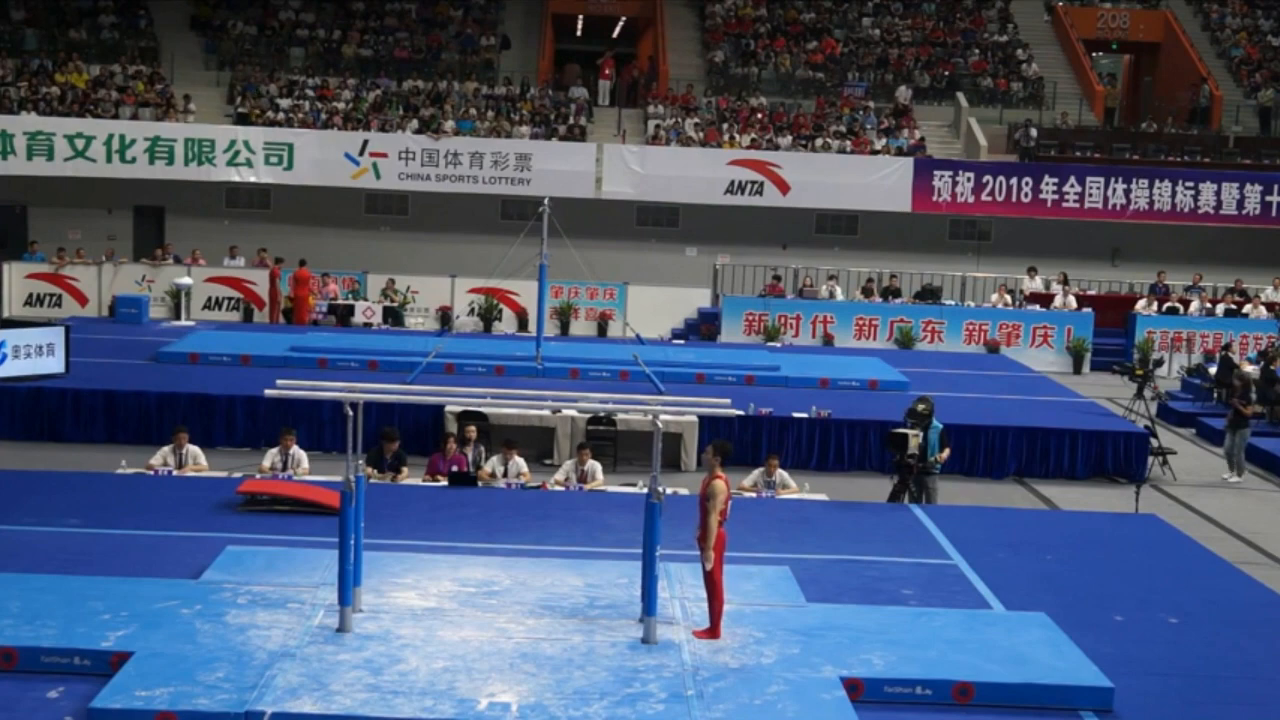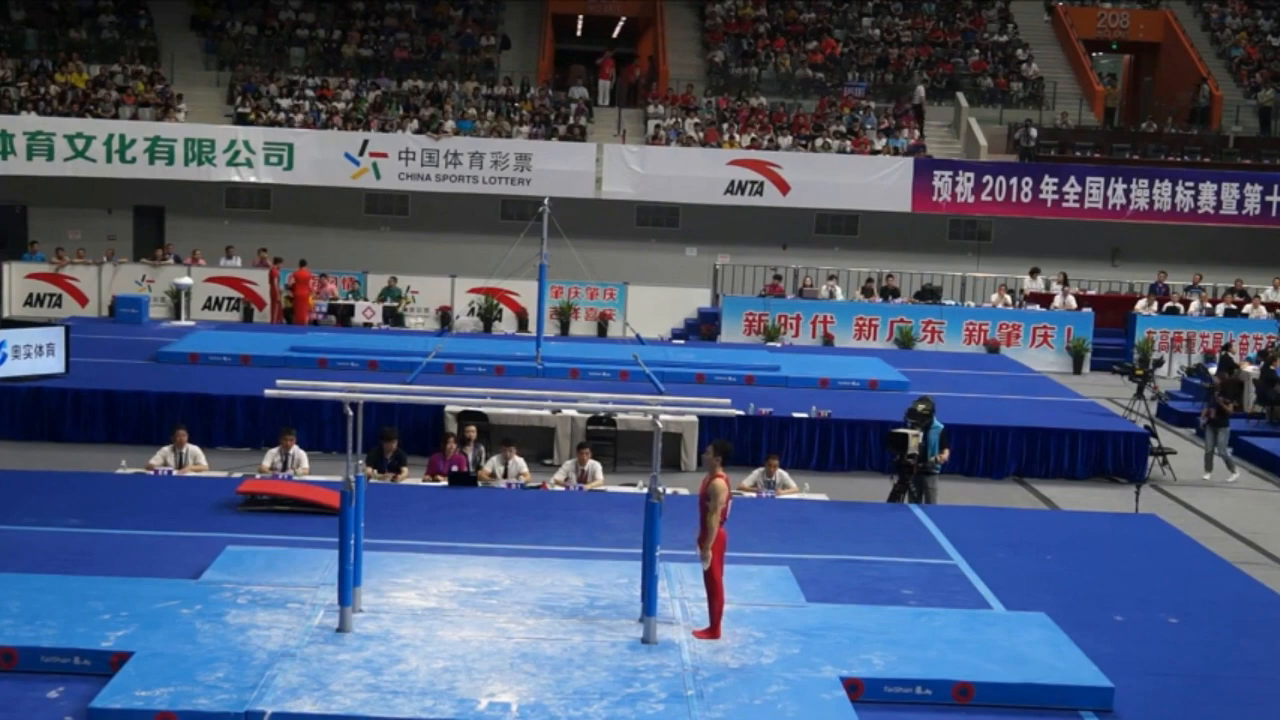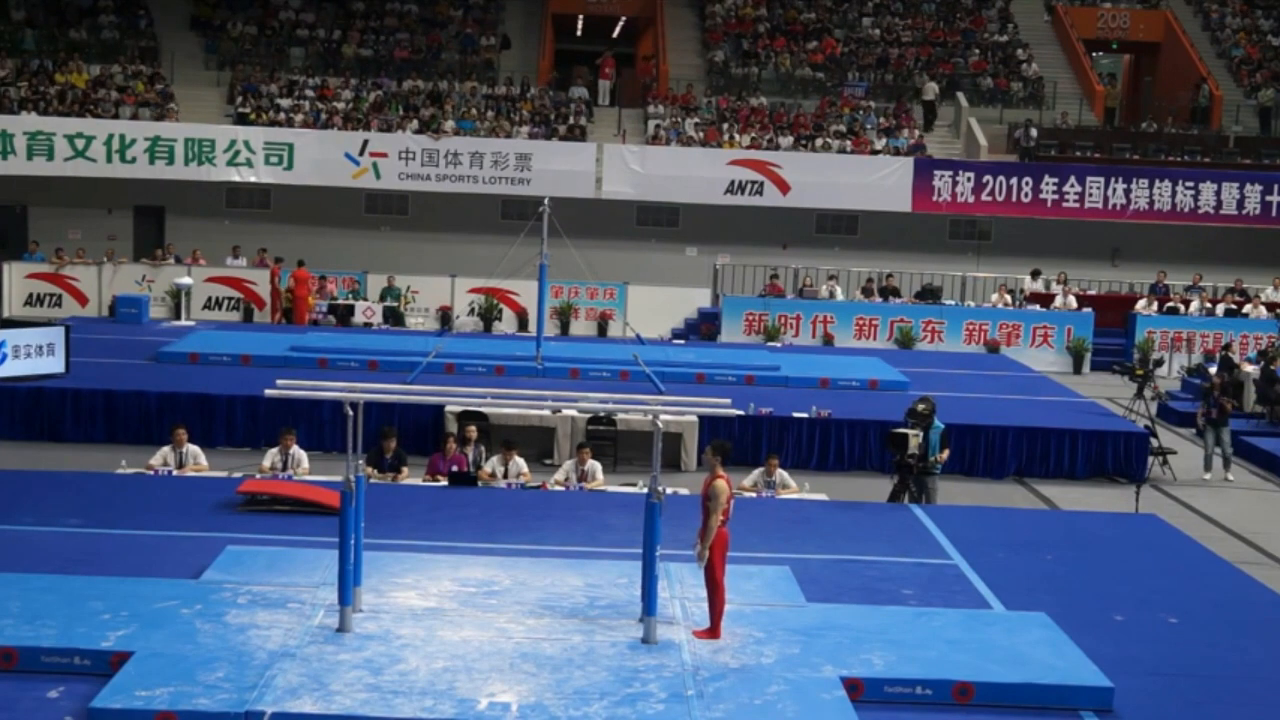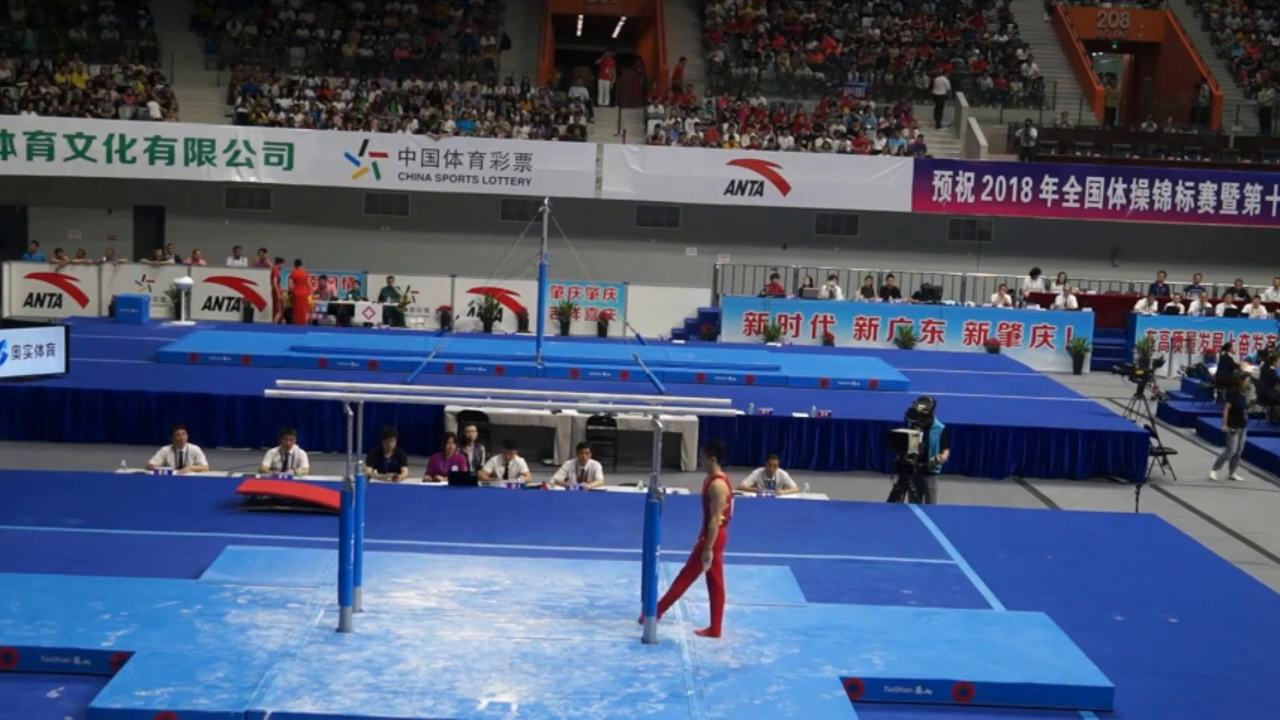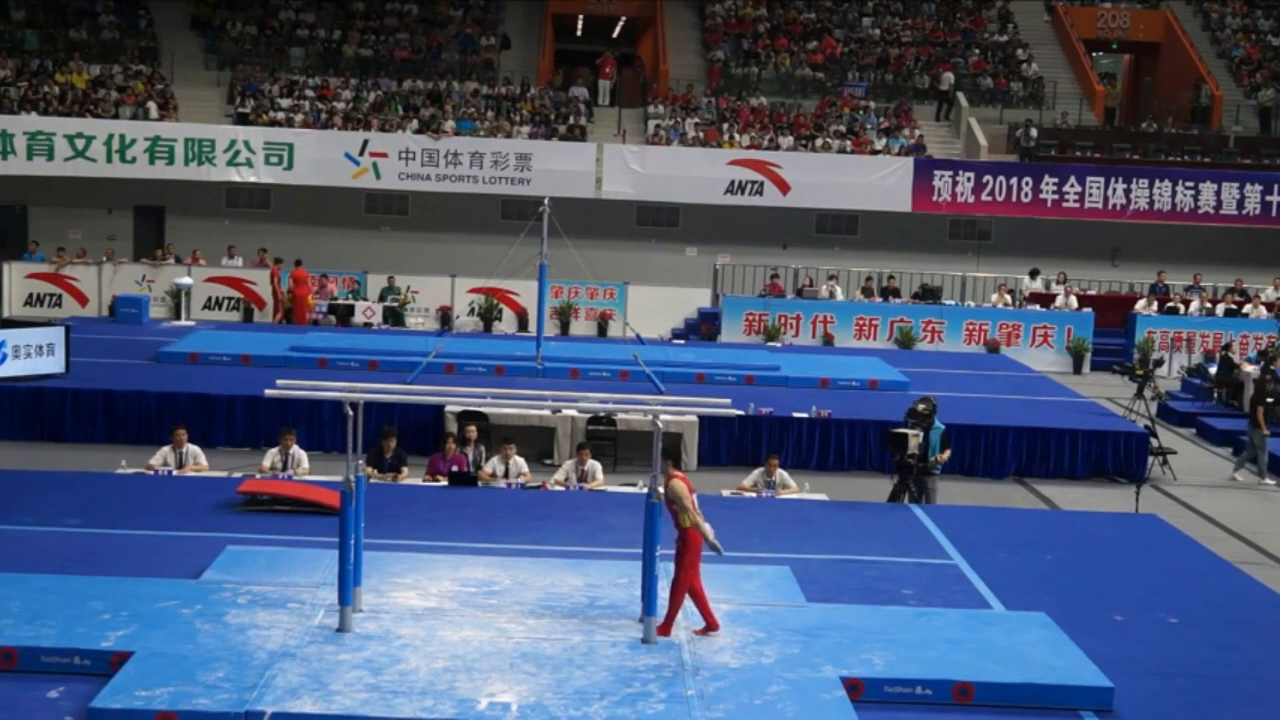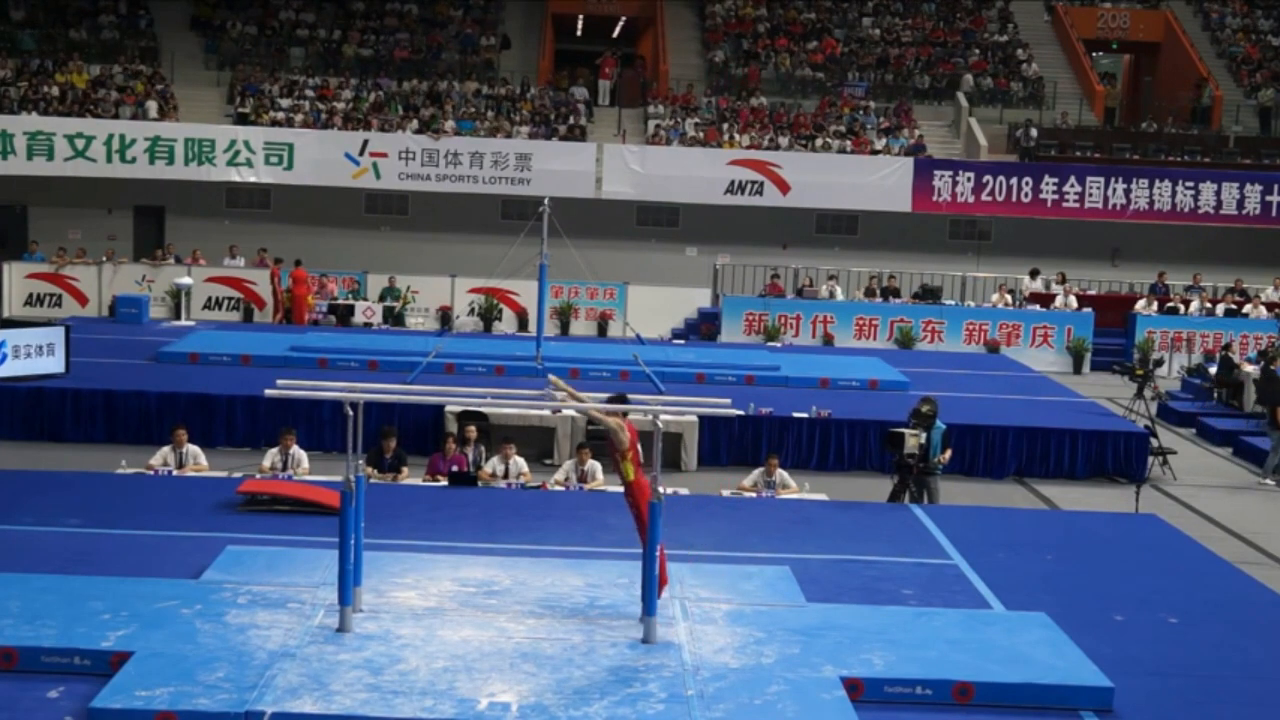
dt=0.7s
person 1, frame 1
left shoulder: (717, 484)
right shoulder: (710, 478)
left elbow: (714, 517)
left wrist: (709, 547)
right wrist: (701, 535)
left hip: (713, 537)
right hip: (708, 537)
left knee: (714, 584)
right knee: (710, 583)
left ankle: (714, 630)
right ankle: (712, 627)
person 1, frame 2
left shoulder: (718, 484)
right shoulder: (711, 478)
left elbow: (714, 518)
left wrist: (708, 547)
right wrist: (702, 540)
left hip: (714, 538)
right hip: (708, 536)
left knee: (714, 584)
right knee: (710, 584)
left ankle: (714, 630)
right ankle: (712, 627)
person 1, frame 3
left shoulder: (719, 484)
right shoulder: (712, 478)
left elbow: (715, 518)
left wrist: (705, 547)
right wrist: (700, 537)
left hip: (716, 538)
right hip: (710, 536)
left knee: (715, 584)
right knee: (712, 584)
left ankle: (714, 630)
right ankle: (713, 627)
person 1, frame 4
left shoulder: (717, 485)
right shoulder: (715, 479)
left elbow: (715, 519)
left wrist: (707, 549)
right wrist: (704, 543)
left hip: (713, 537)
right hip: (713, 535)
left knee: (686, 576)
right knee: (715, 583)
left ankle: (657, 611)
right ankle: (715, 628)
person 1, frame 5
left shoulder: (673, 484)
right shoulder: (678, 479)
left elbow: (690, 513)
right elbow: (693, 509)
left wrist: (707, 538)
right wrist: (706, 531)
left hip: (689, 537)
right hip: (690, 535)
left knee: (679, 584)
right knee: (690, 582)
left ankle: (665, 627)
right ankle: (711, 623)
person 1, frame 6
left shoulder: (618, 428)
right shoulder: (622, 425)
left elbow: (593, 413)
right elbow: (589, 405)
left wrist: (563, 394)
right wrist: (563, 387)
left hip: (636, 488)
right hip: (637, 485)
left knee: (647, 533)
right knee: (647, 533)
left ankle: (660, 577)
right ankle: (660, 576)
